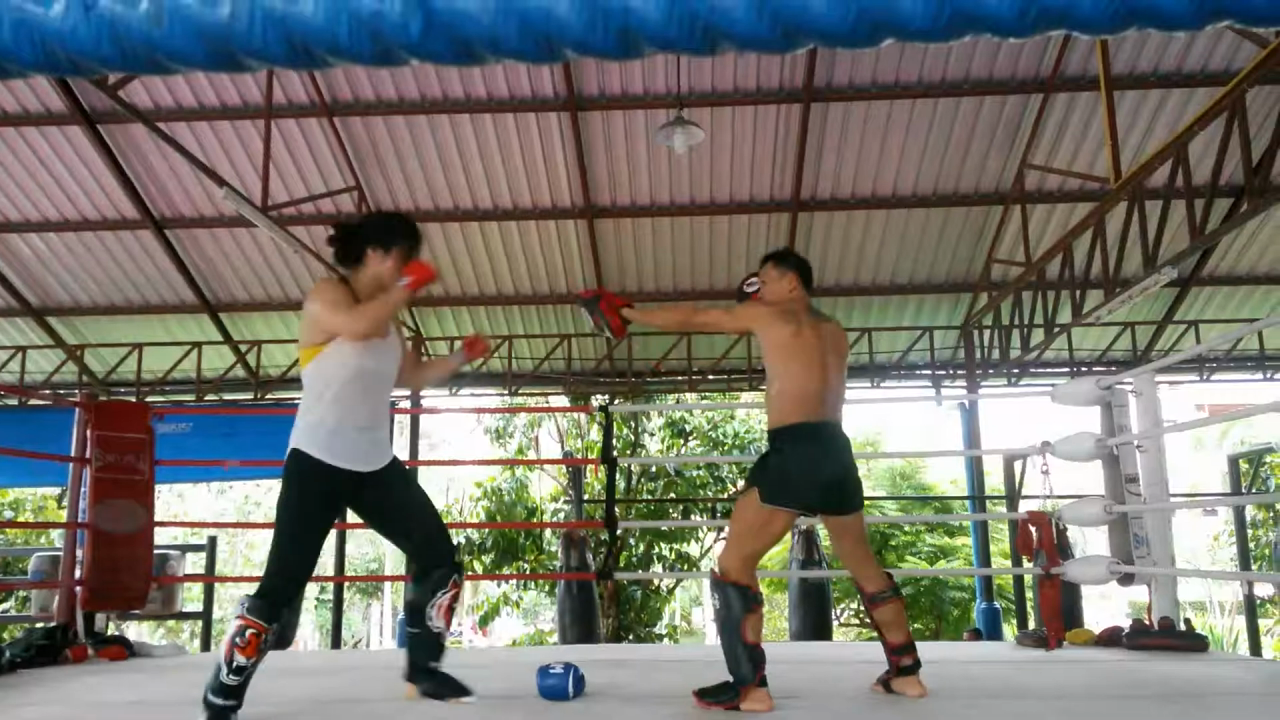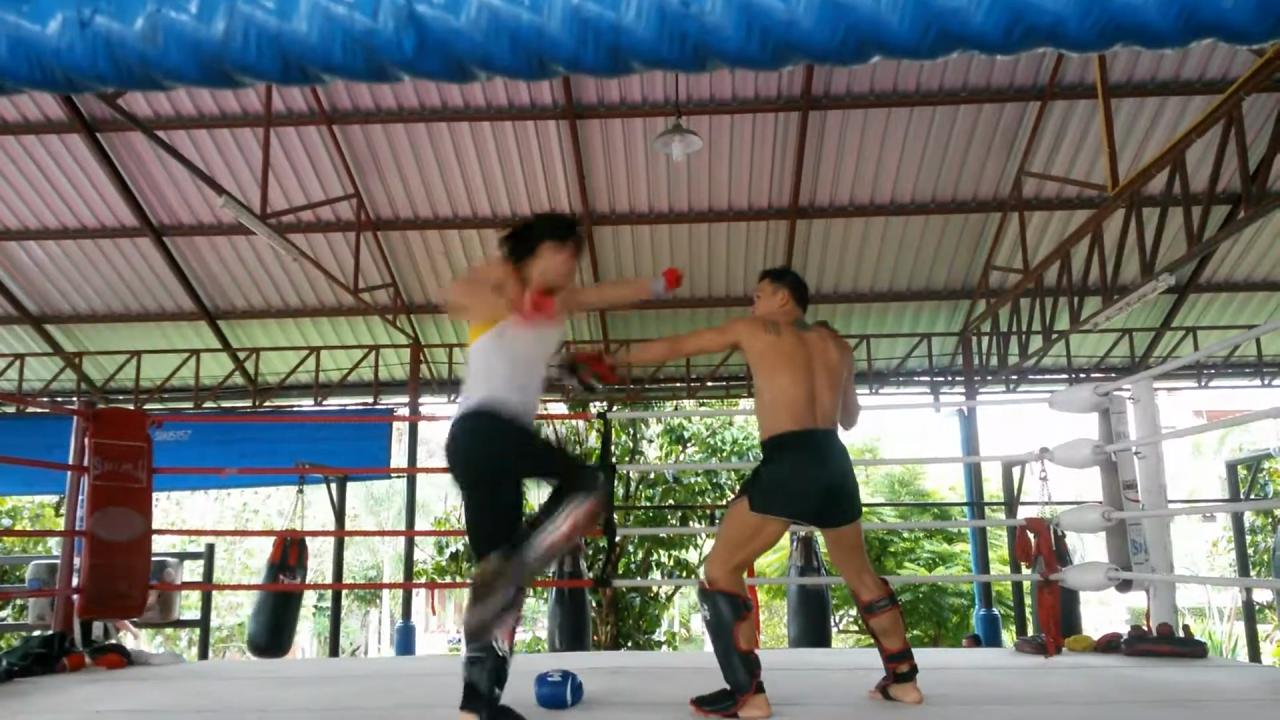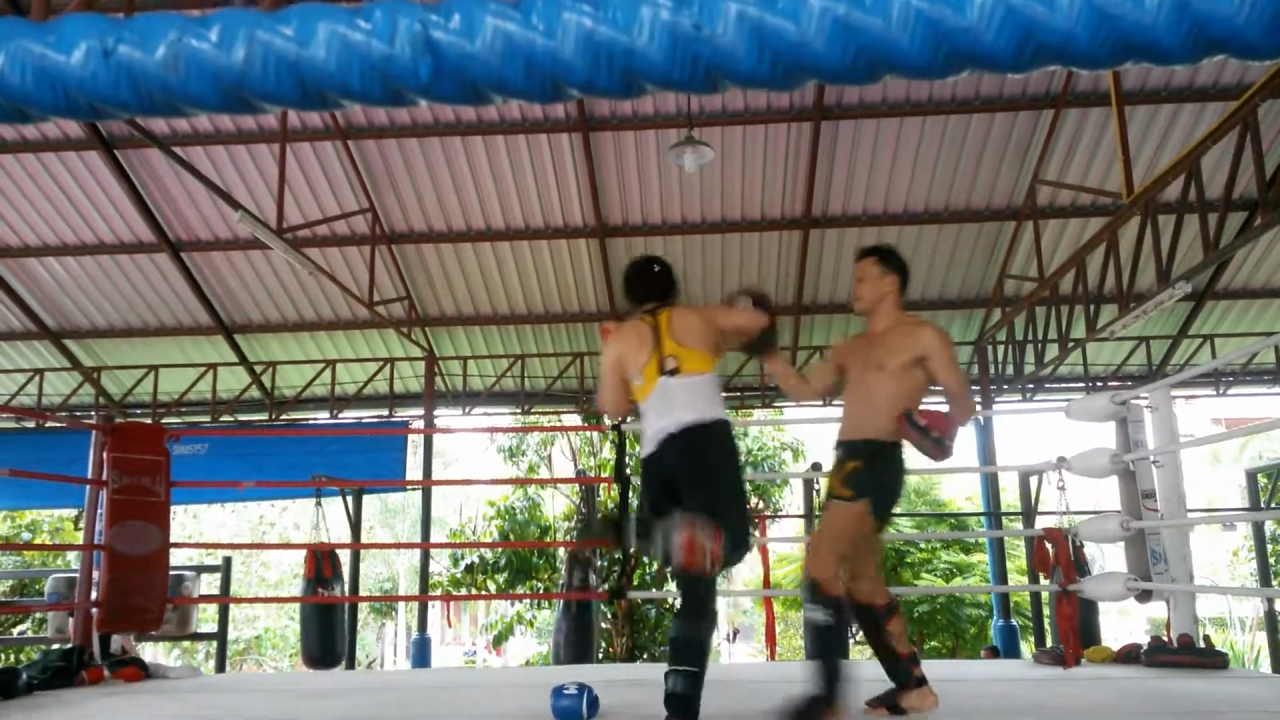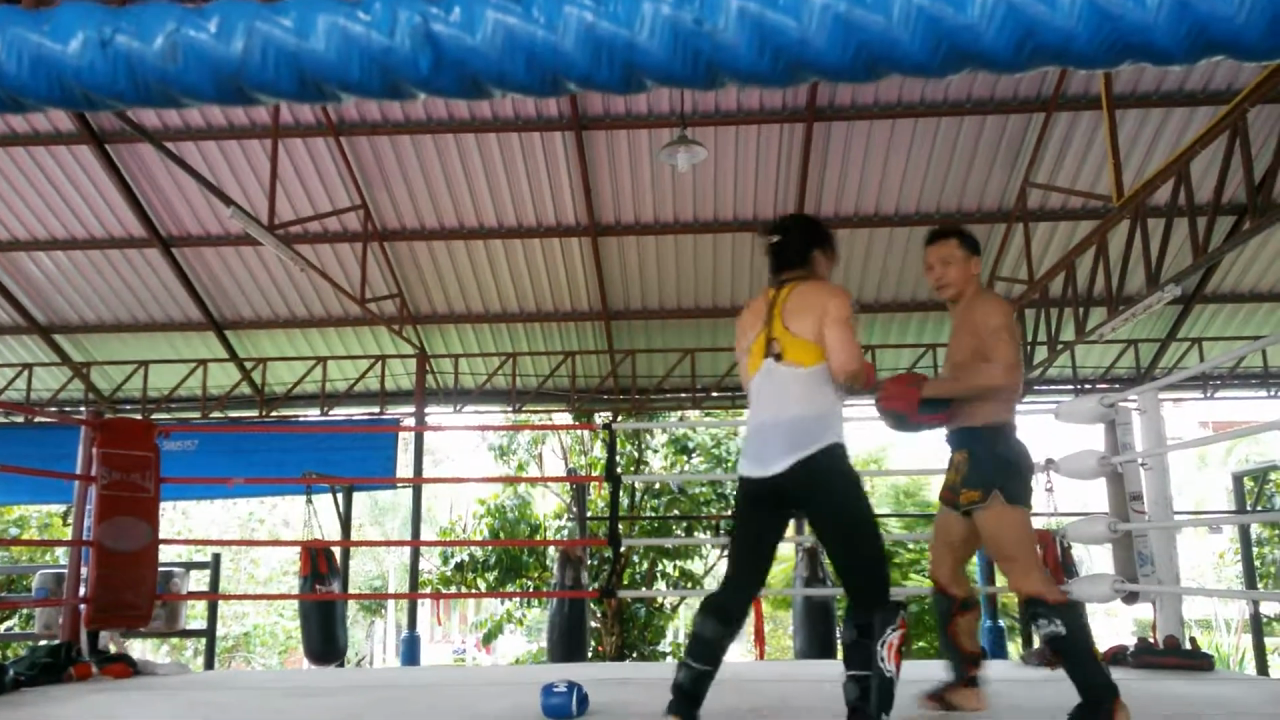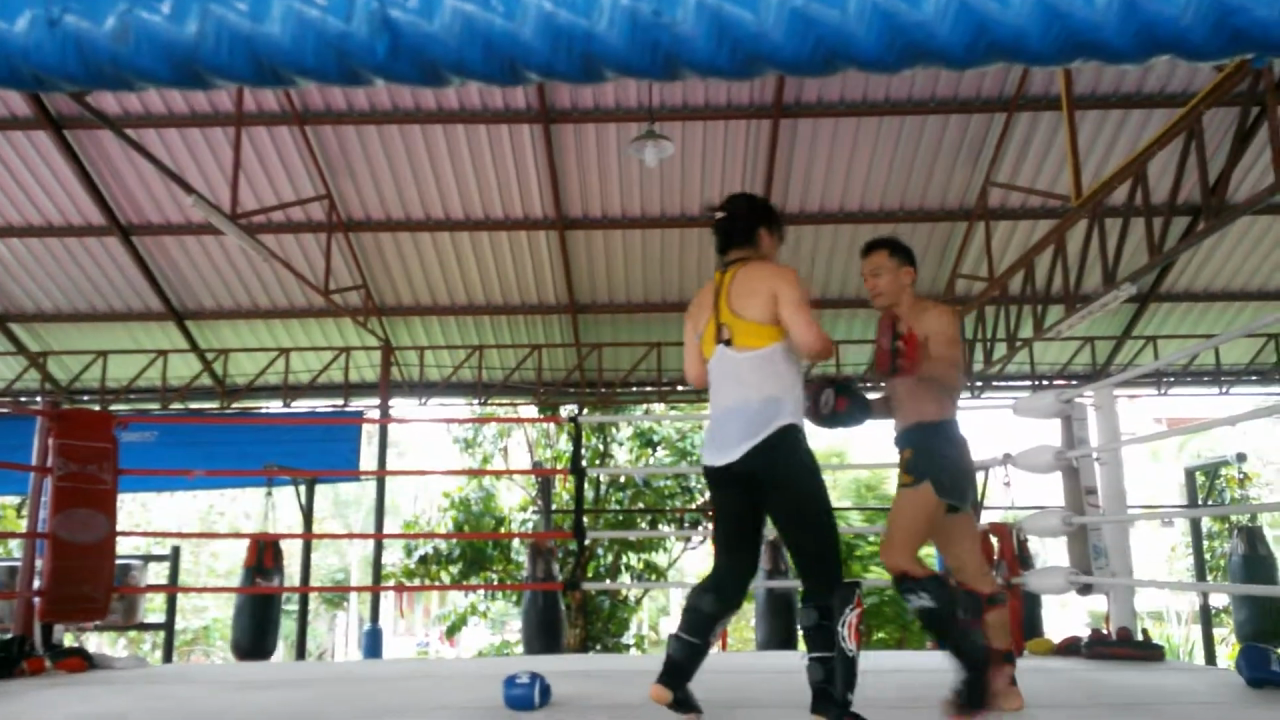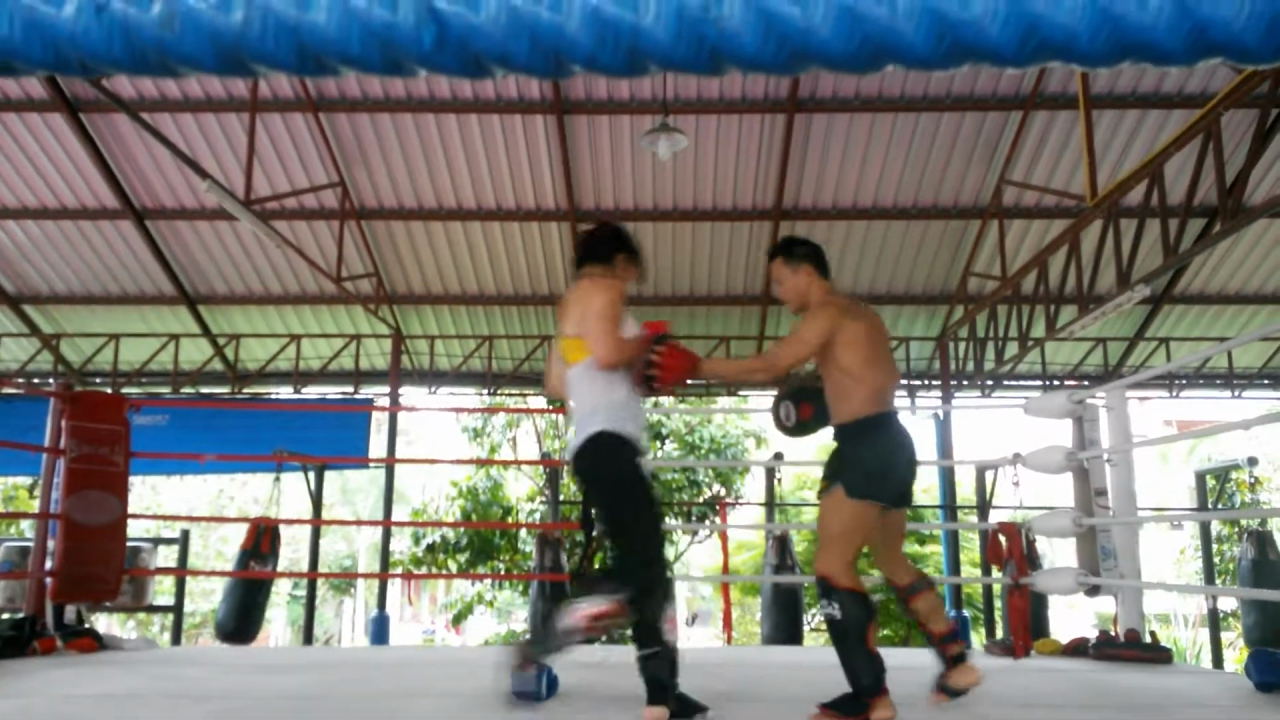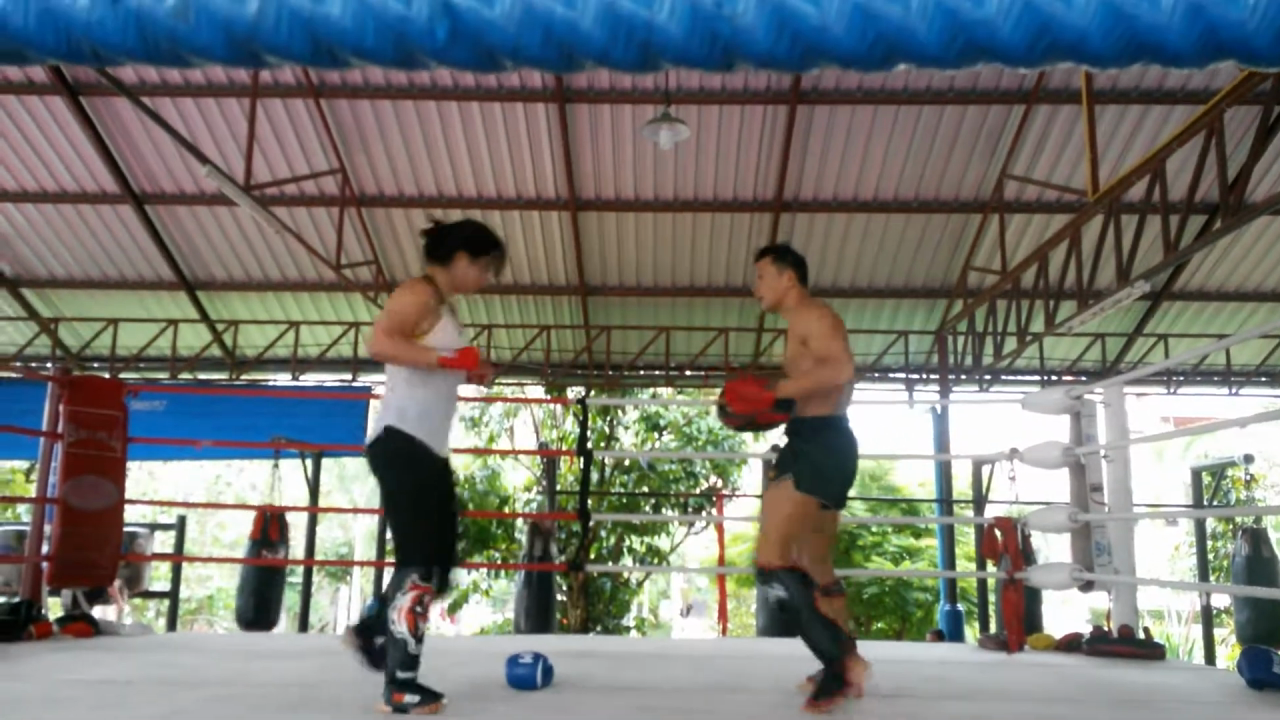
dt=0.5s
person 1, frame 1
left shoulder: (383, 316)
right shoulder: (324, 296)
left elbow: (411, 375)
right elbow: (354, 327)
left wrist: (460, 358)
right wrist: (405, 285)
left hip: (377, 466)
right hip: (317, 463)
left knee: (440, 558)
right knee: (283, 585)
left ankle: (424, 666)
person 1, frame 2
left shoulder: (554, 301)
right shoulder: (497, 275)
left elbow: (612, 294)
right elbow: (457, 296)
left wrist: (659, 285)
right wrist: (517, 305)
left hip: (509, 437)
right hip: (483, 427)
left knee: (497, 567)
right knee: (585, 484)
right ankle: (507, 573)
person 1, frame 3
left shoulder: (618, 338)
right shoulder: (698, 315)
left elbow: (611, 408)
right elbow: (761, 322)
right wrist: (737, 312)
left hip: (658, 459)
right hip: (705, 442)
left knee: (697, 590)
right knee: (728, 541)
right ankle: (626, 528)
person 1, frame 4
left shoulder: (750, 314)
right shoulder: (827, 296)
right elbow: (845, 363)
right wrist: (865, 376)
left hip: (757, 468)
right hip: (816, 461)
left knee: (736, 588)
right knee: (871, 591)
person 1, frame 5
left shoulder: (706, 294)
right shoulder: (775, 276)
right elbow: (811, 342)
right wrist: (817, 346)
left hip: (721, 450)
right hip: (773, 442)
left knee: (731, 569)
right knee: (825, 574)
person 1, frame 6
left shoulder: (573, 304)
right shoulder: (602, 288)
left elbow: (556, 385)
right elbow: (607, 353)
right wrist: (645, 341)
left hip: (598, 447)
right hip: (607, 445)
left knee: (643, 570)
right knee: (640, 571)
right ankle: (535, 654)
person 1, frame 7
left shoulder: (442, 307)
right shoulder: (419, 294)
right elbow: (379, 342)
left wrist: (465, 373)
right wrist: (444, 359)
left hip: (425, 449)
right hip: (400, 442)
left knee: (438, 559)
right knee: (418, 561)
left ankle: (371, 630)
right ankle: (401, 686)
person 2, frame 1
left shoulder: (767, 313)
right shoulder: (834, 332)
left elbow: (689, 317)
left wrist: (627, 313)
left hip: (794, 452)
right hip: (835, 451)
left knee: (734, 562)
right knee: (862, 563)
left ankle: (749, 685)
right ankle: (905, 671)
person 2, frame 2
left shoulder: (752, 329)
right shoulder: (834, 345)
left elbow: (673, 347)
left wrist: (614, 358)
left hip: (789, 462)
right hip: (834, 461)
left knee: (720, 569)
right knee: (860, 573)
right ankle: (903, 677)
person 2, frame 3
left shoulder: (923, 336)
right shoulder: (849, 347)
left elbow: (964, 400)
right elbow: (806, 389)
left wrist: (942, 422)
right wrist: (764, 352)
left hip: (873, 465)
right hip: (851, 465)
left knee: (820, 569)
right knee: (861, 583)
person 2, frame 4
left shoulder: (990, 309)
right shoulder: (967, 321)
left elbow: (1002, 372)
left wrist: (923, 389)
right wrist: (928, 402)
left hip: (990, 456)
right hip: (971, 459)
left knee: (1028, 579)
right knee: (946, 570)
person 2, frame 5
left shoulder: (935, 316)
right shoulder: (900, 329)
left elbow: (953, 372)
left wrist: (916, 361)
left hip: (935, 450)
right hip: (927, 452)
left knee: (898, 557)
right knee: (968, 568)
left ankle: (981, 664)
right ankle: (1001, 681)
person 2, frame 6
left shoulder: (826, 316)
right shoulder: (862, 315)
left elbow: (768, 367)
left wrist: (694, 366)
right wrist: (821, 402)
left hip: (865, 448)
right hip: (888, 444)
left knee: (834, 569)
right knee: (893, 562)
right ankle: (956, 662)
person 2, frame 7
left shoulder: (811, 314)
right shoulder: (807, 324)
left elbow: (843, 369)
left wrist: (774, 392)
right wrist: (767, 405)
left hip: (818, 444)
right hip: (826, 446)
left knee: (772, 556)
right knee: (811, 563)
left ankle: (843, 656)
right ankle: (839, 669)
